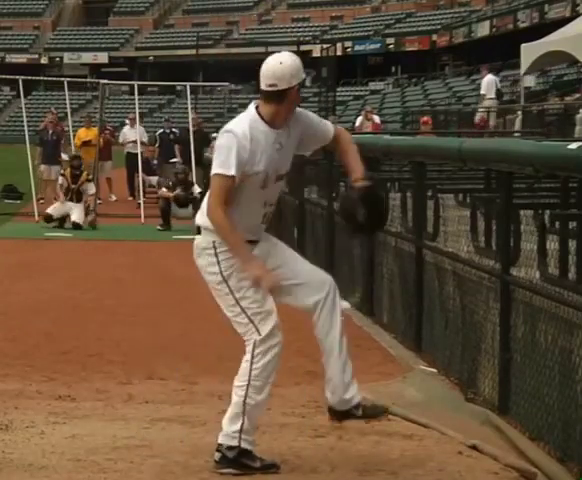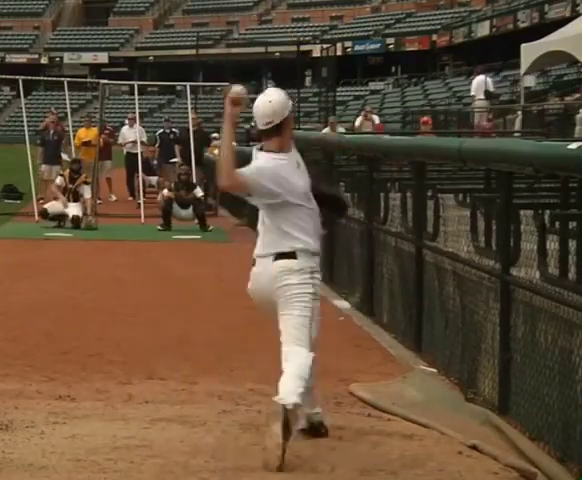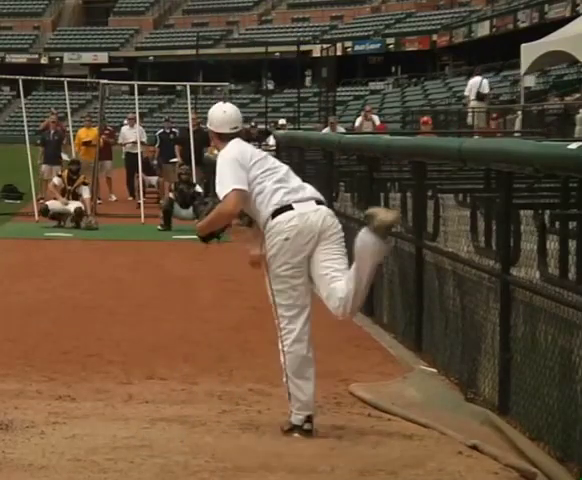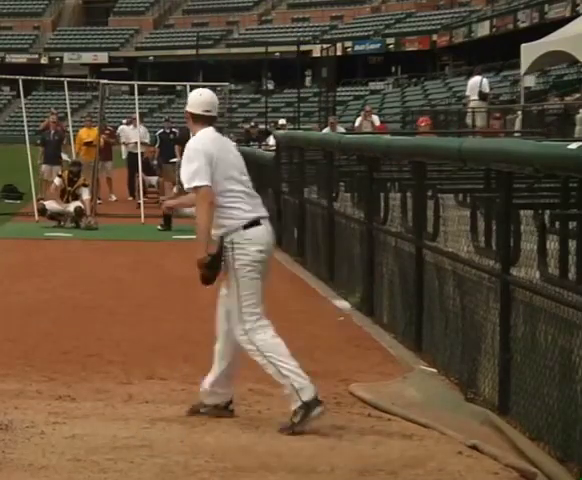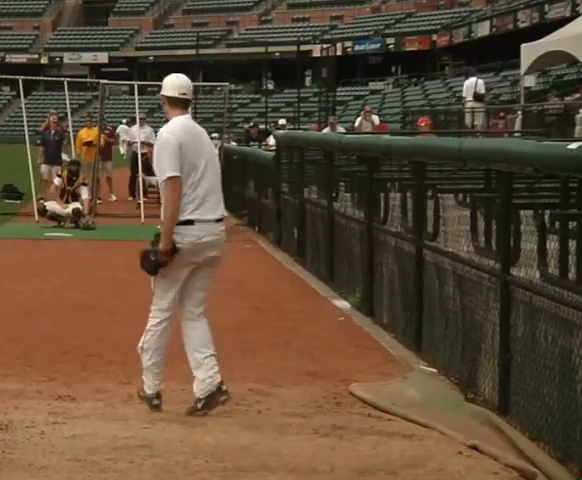
dt=0.4s
person 1, frame 1
left shoulder: (297, 122)
right shoulder: (237, 134)
left elbow: (340, 136)
right elbow: (217, 209)
left wrist: (357, 178)
right wrist: (250, 265)
left hip: (255, 241)
right hip: (222, 249)
left knee: (322, 289)
right knee: (265, 338)
left ankle: (342, 398)
person 1, frame 2
left shoulder: (280, 153)
right shoulder: (266, 169)
right elbow: (227, 180)
right wrist: (229, 122)
left hip: (267, 270)
right hip: (295, 270)
left knee: (298, 339)
right knee: (299, 350)
left ankle: (308, 416)
person 1, frame 3
left shoulder: (228, 159)
right shoulder: (256, 155)
left elbow: (231, 207)
left wrist: (204, 226)
right wrist: (262, 253)
left hip: (286, 226)
right hip: (322, 216)
left knee: (292, 325)
right knee: (343, 300)
left ankle: (301, 416)
right ankle: (372, 232)
person 1, frame 4
left shoulder: (196, 146)
right shoulder: (224, 144)
left elbow: (205, 199)
left wrist: (203, 246)
right wrist: (180, 202)
left hip: (242, 239)
right hip: (258, 230)
left knee: (250, 327)
right knee: (228, 318)
left ankle: (305, 398)
right ankle: (217, 396)
person 1, frame 5
left shoulder: (168, 133)
right shoulder: (202, 135)
left elbow: (172, 190)
left wrist: (165, 239)
left hip: (186, 233)
right hip: (214, 231)
left knee: (161, 311)
right knee: (194, 313)
left ankle: (152, 389)
right ankle: (208, 386)
